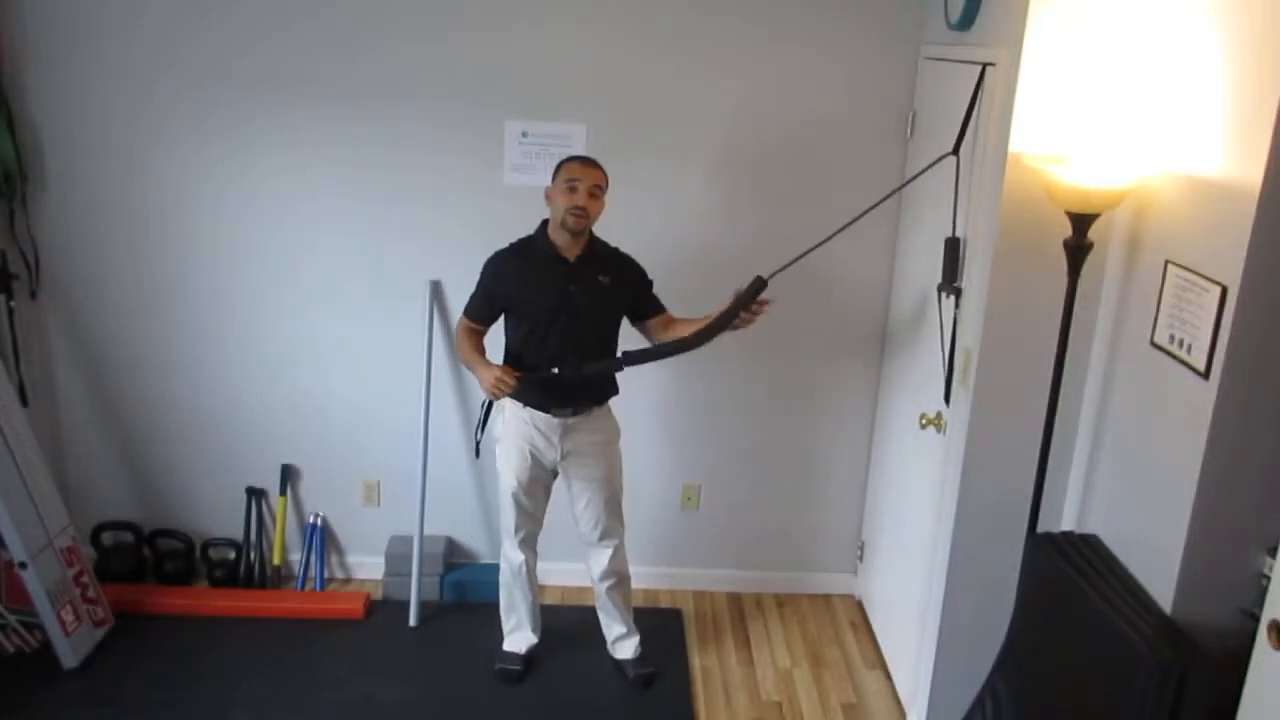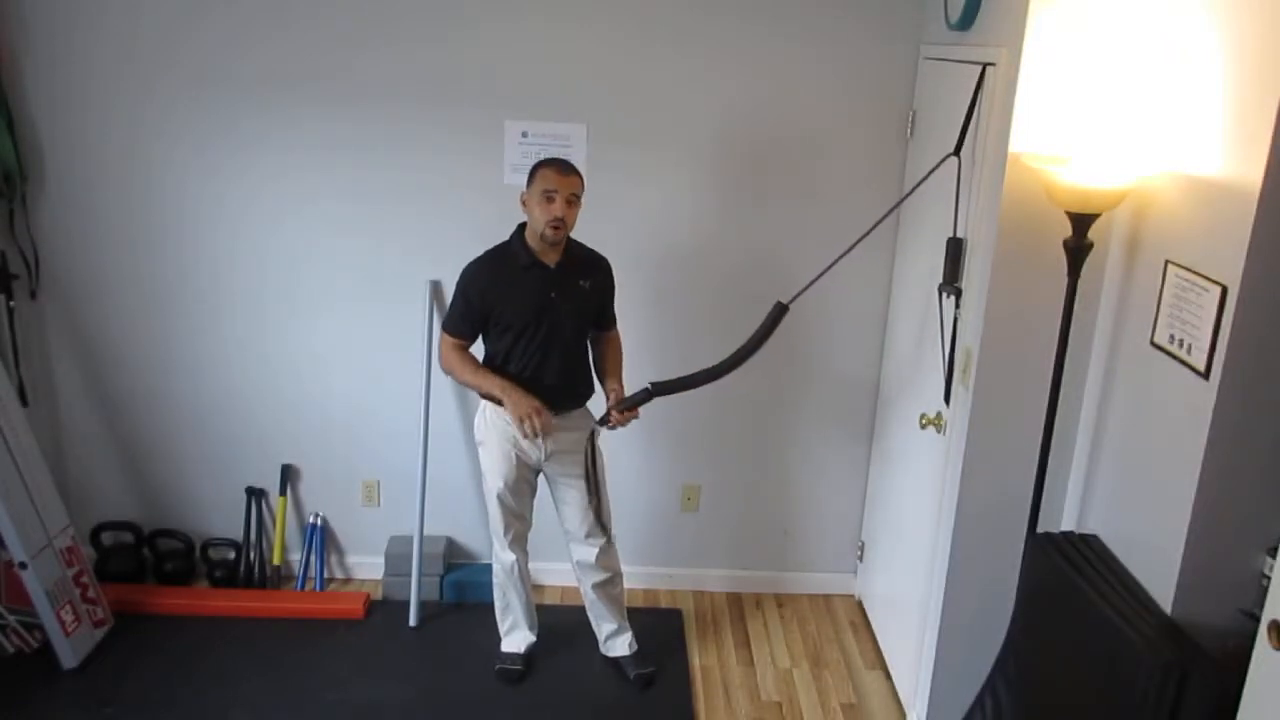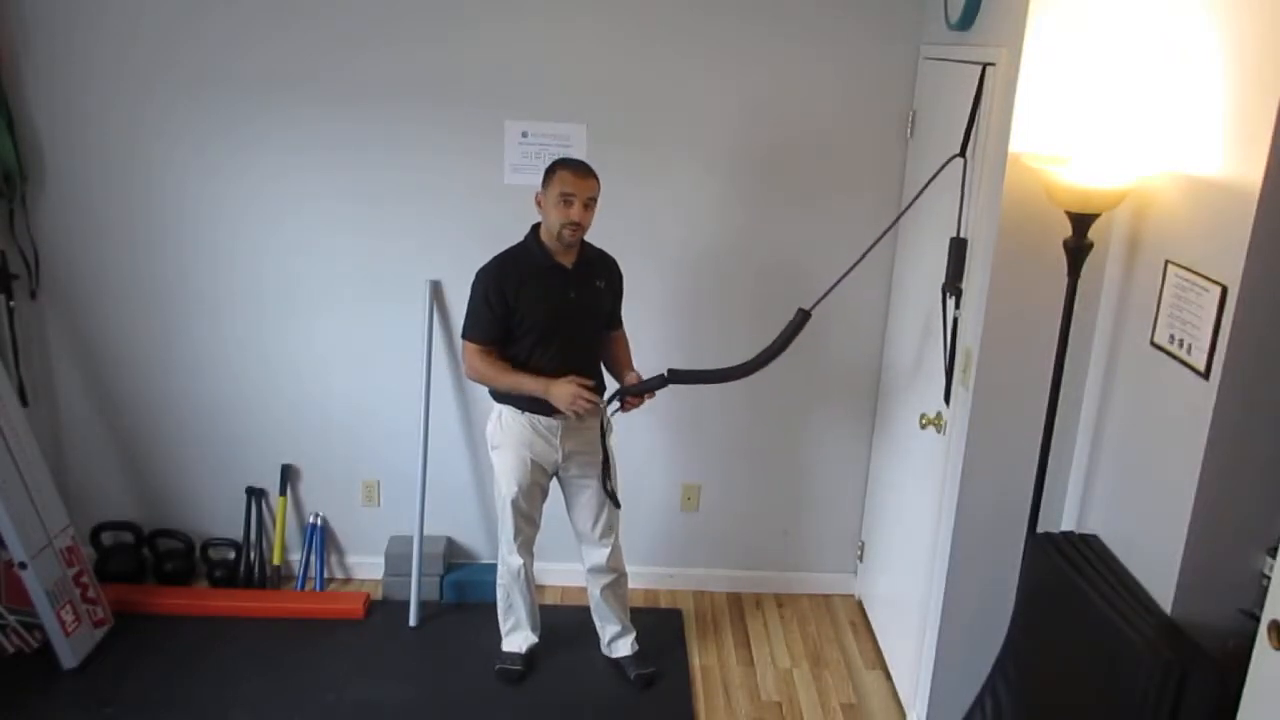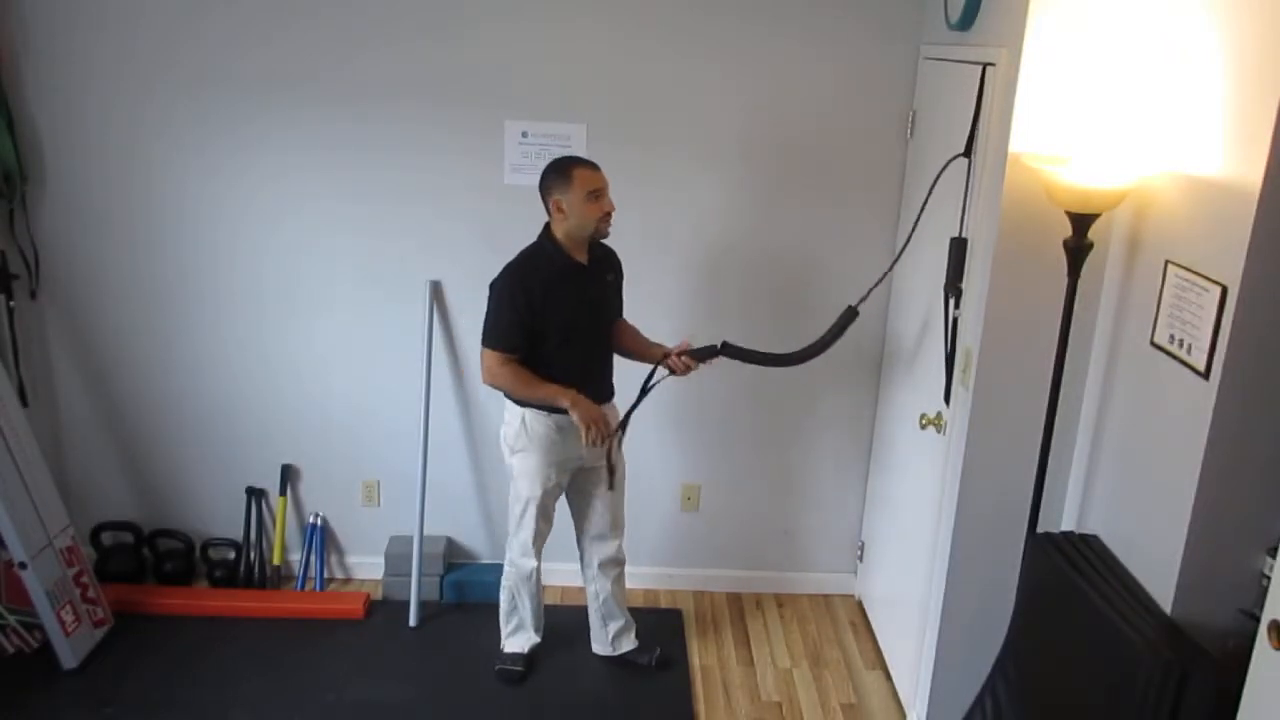
dt=1s
person 1, frame 1
left shoulder: (620, 269)
right shoulder: (508, 263)
left elbow: (663, 331)
right elbow: (467, 330)
left wrist: (725, 320)
right wrist: (480, 367)
left hip: (591, 424)
right hip: (523, 422)
left knee: (605, 542)
right knee: (518, 540)
left ankle: (624, 644)
right ankle: (518, 639)
person 1, frame 2
left shoulder: (595, 269)
right shoulder: (485, 272)
left elbow: (605, 337)
right elbow: (451, 352)
left wrist: (614, 390)
right wrist: (509, 394)
left hip: (574, 423)
right hip: (506, 424)
left knee: (594, 540)
right knee: (509, 544)
left ankle: (618, 642)
right ankle: (516, 639)
person 1, frame 3
left shoulder: (605, 269)
right shoulder: (502, 273)
right elbow: (475, 361)
left wrist: (627, 375)
right wrist: (547, 388)
left hip: (588, 426)
right hip: (521, 425)
left knee: (602, 543)
right knee: (516, 545)
left ankle: (619, 642)
right ankle: (517, 640)
person 1, frame 4
left shoulder: (607, 262)
right shoulder: (520, 278)
right elbow: (494, 369)
left wrist: (662, 354)
right wrist: (569, 400)
left hip: (599, 423)
right hip: (539, 428)
left knee: (605, 543)
right knee: (526, 547)
left ankle: (614, 640)
right ankle: (518, 641)
